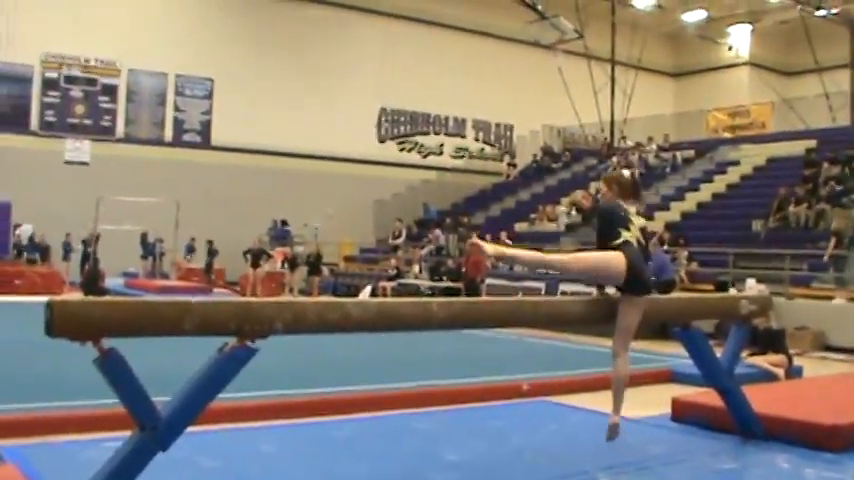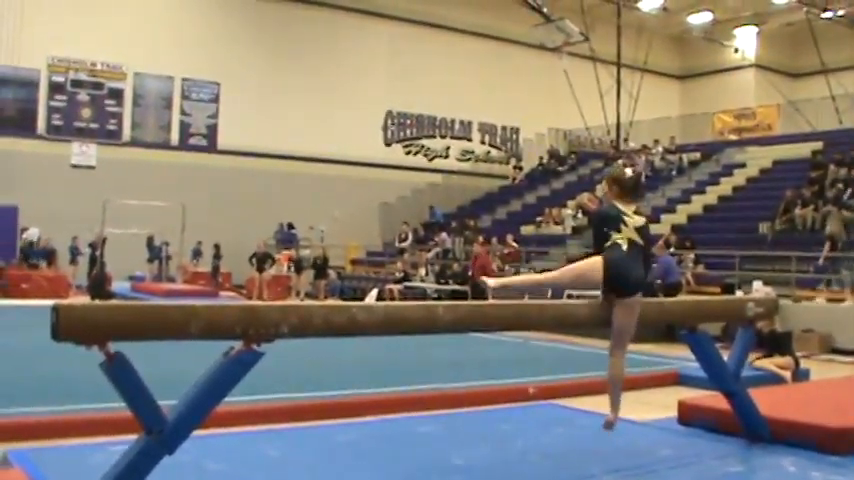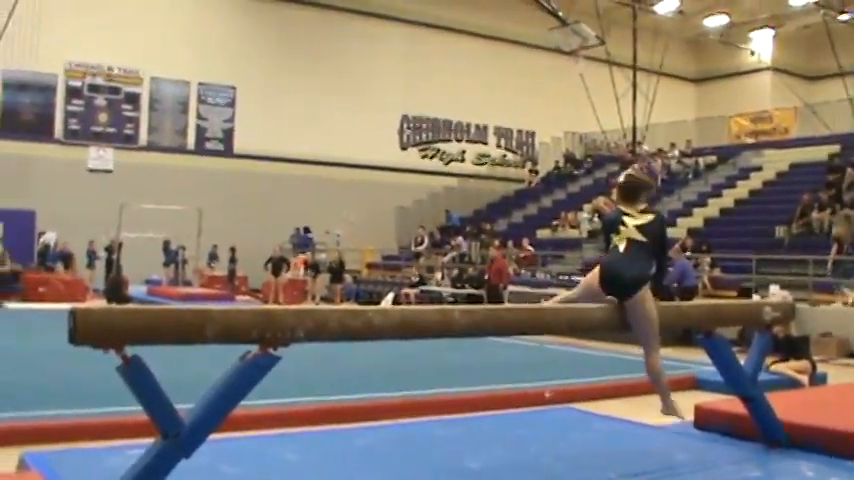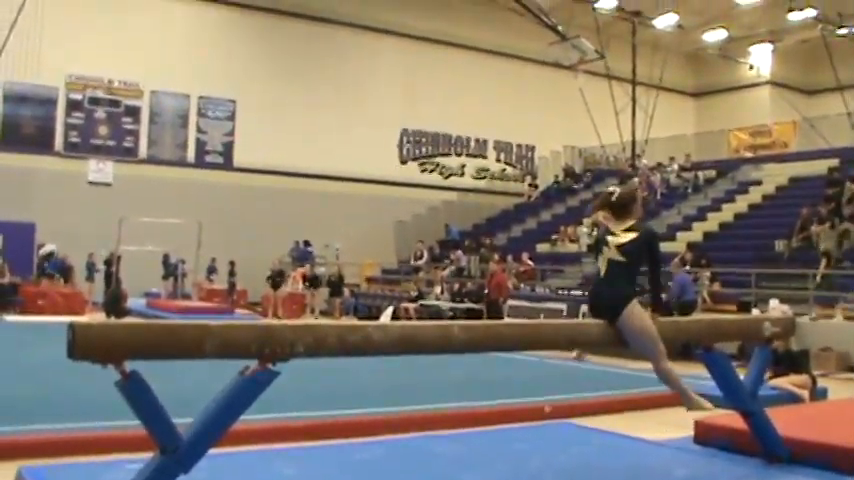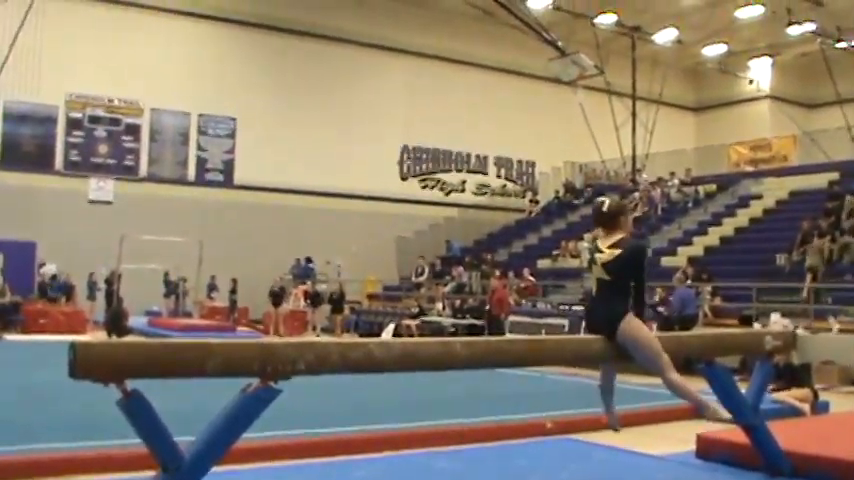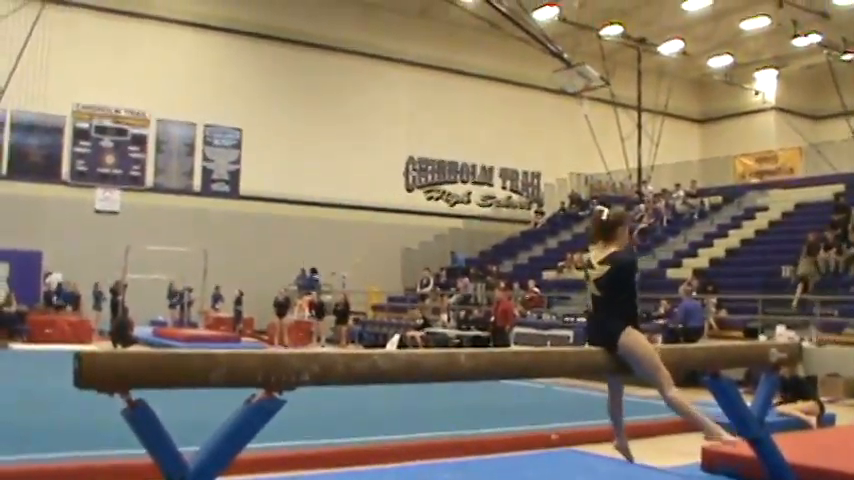
dt=0.2s
person 1, frame 1
left shoulder: (608, 209)
right shoulder: (639, 220)
left elbow: (601, 244)
left wrist: (600, 284)
left hip: (621, 265)
right hip: (642, 281)
left knee: (552, 259)
right knee: (621, 350)
left ankle: (496, 250)
right ankle: (615, 413)
person 1, frame 2
left shoulder: (603, 212)
right shoulder: (643, 220)
right elbow: (646, 261)
left hip: (610, 266)
right hip: (634, 281)
left knee: (546, 278)
right knee: (618, 351)
left ankle: (499, 283)
right ankle: (614, 411)
person 1, frame 3
left shoulder: (610, 218)
right shoulder: (659, 220)
right elbow: (662, 261)
right wrist: (655, 292)
left hip: (608, 272)
right hip: (636, 283)
left knee: (572, 297)
right knee: (651, 348)
right ankle: (667, 402)
person 1, frame 4
left shoulder: (603, 233)
right shoulder: (649, 236)
right elbow: (655, 275)
right wrist: (656, 307)
left hip: (597, 298)
right hip: (621, 301)
right knee: (659, 358)
right ankle: (690, 399)
person 1, frame 5
left shoulder: (596, 246)
right shoulder: (636, 248)
right elbow: (638, 288)
right wrist: (639, 319)
left hip: (593, 316)
right hip: (617, 316)
left knee: (608, 367)
right knee: (665, 368)
left ankle: (609, 412)
right ankle: (707, 407)
person 1, frame 6
left shoulder: (591, 259)
right shoulder: (626, 260)
right elbow: (630, 301)
right wrist: (636, 333)
left hip: (595, 331)
right hip: (618, 330)
left knee: (614, 387)
right knee: (666, 384)
left ankle: (620, 438)
right ankle: (709, 427)
